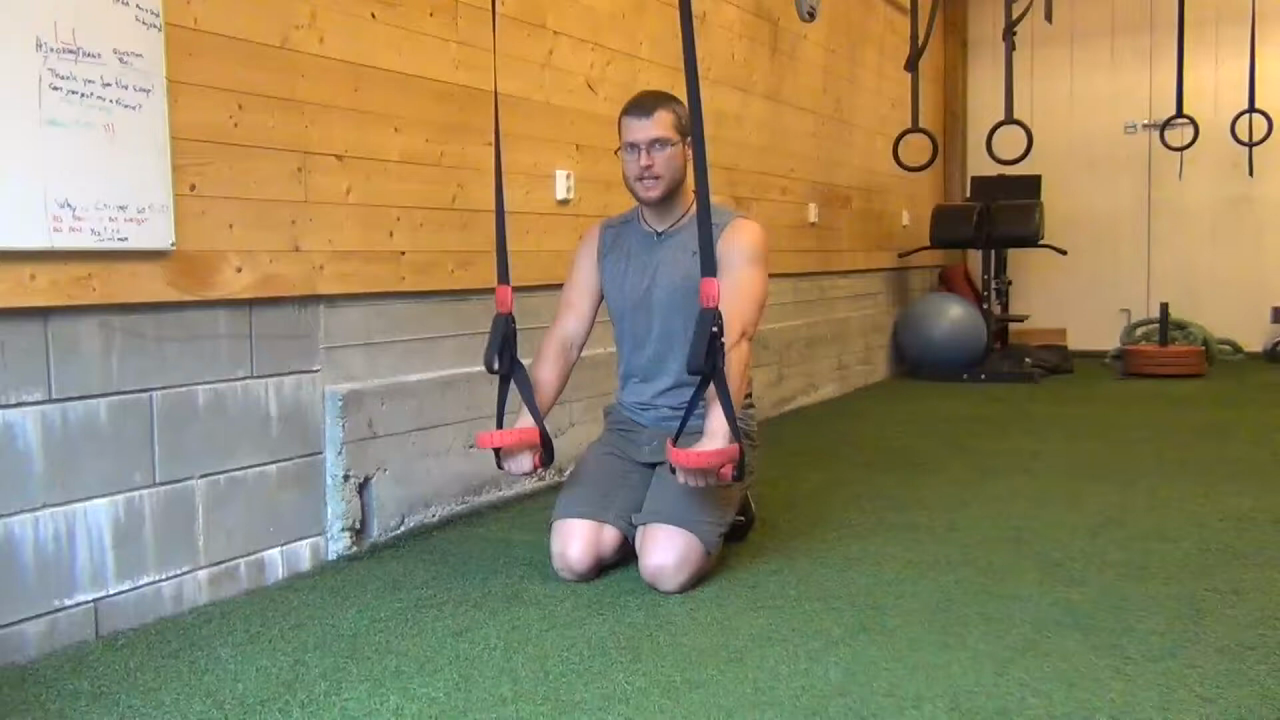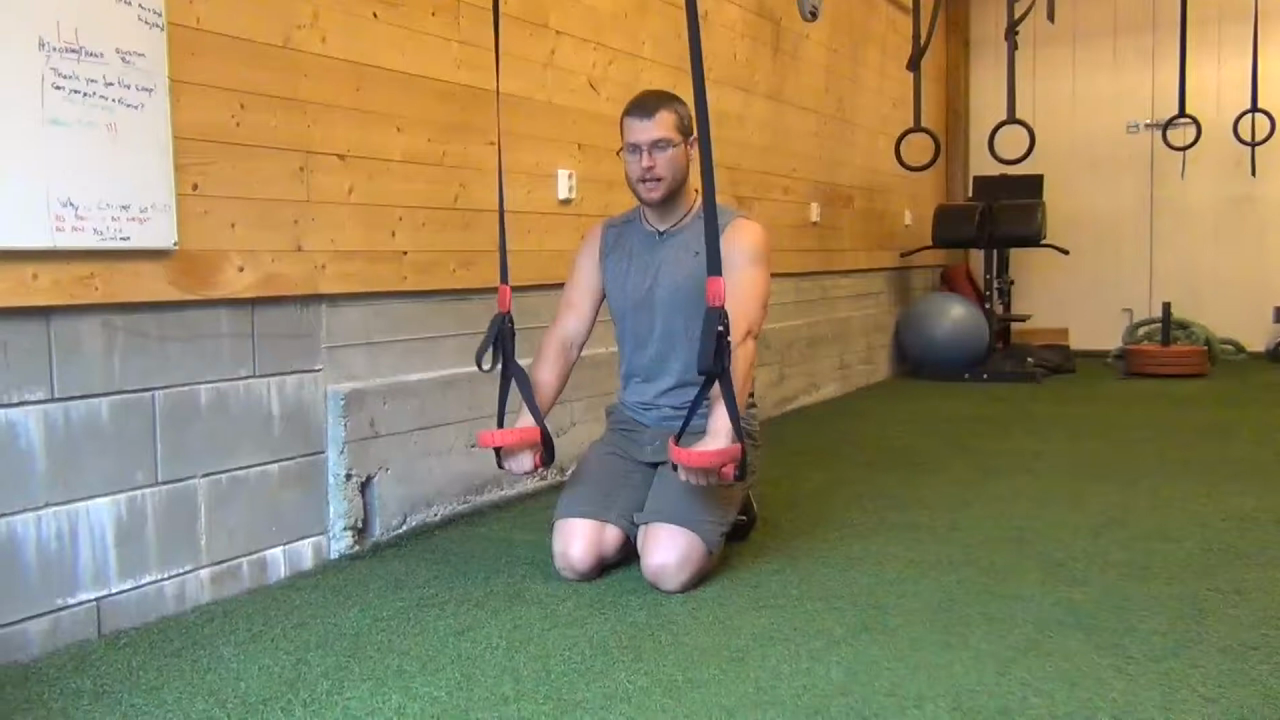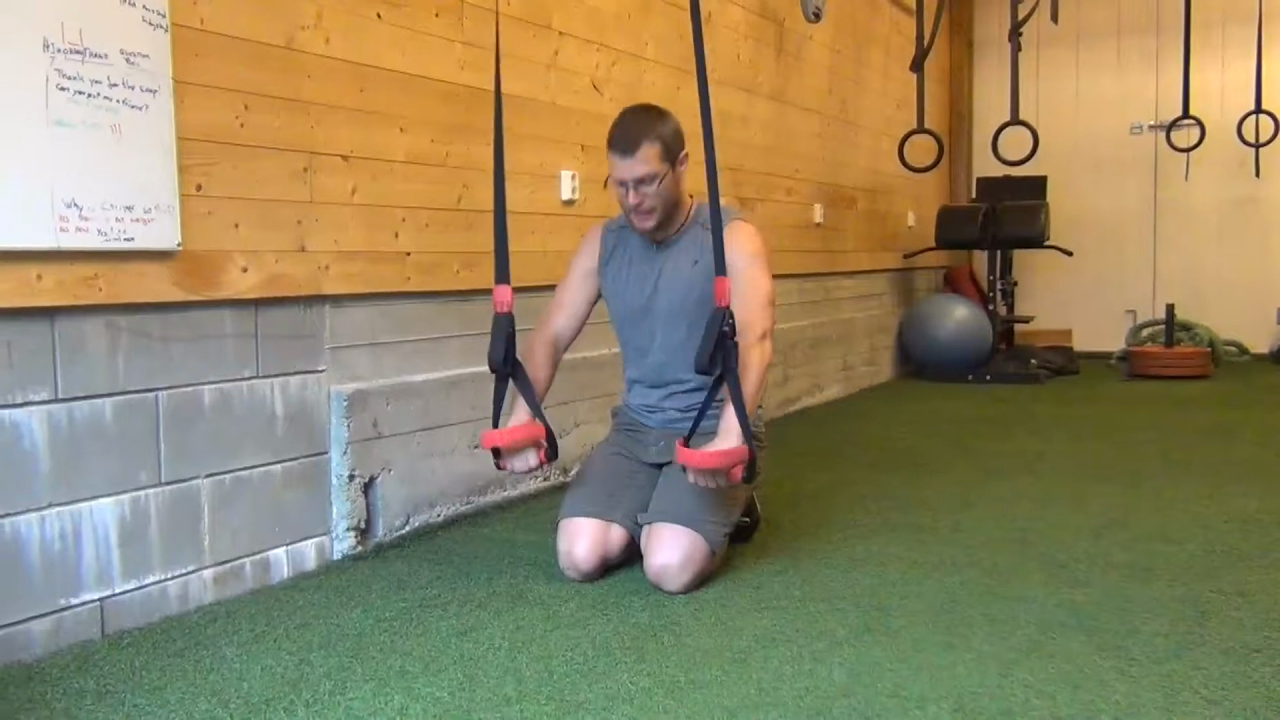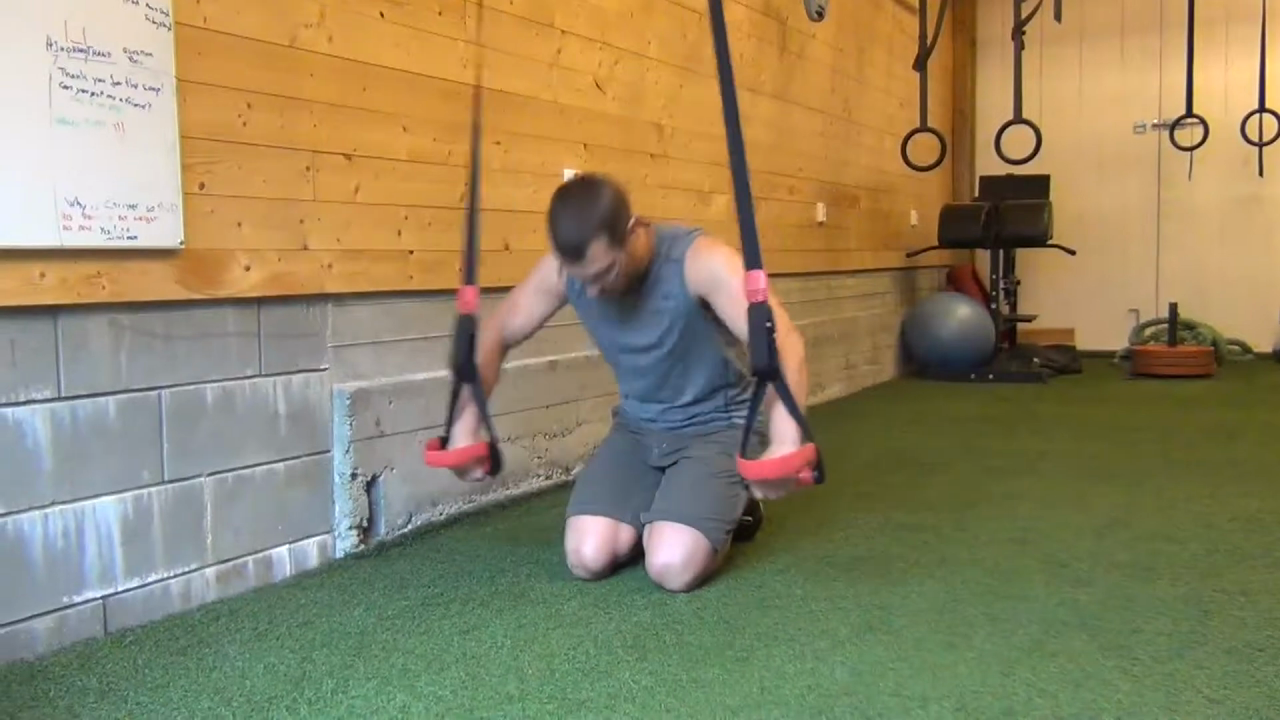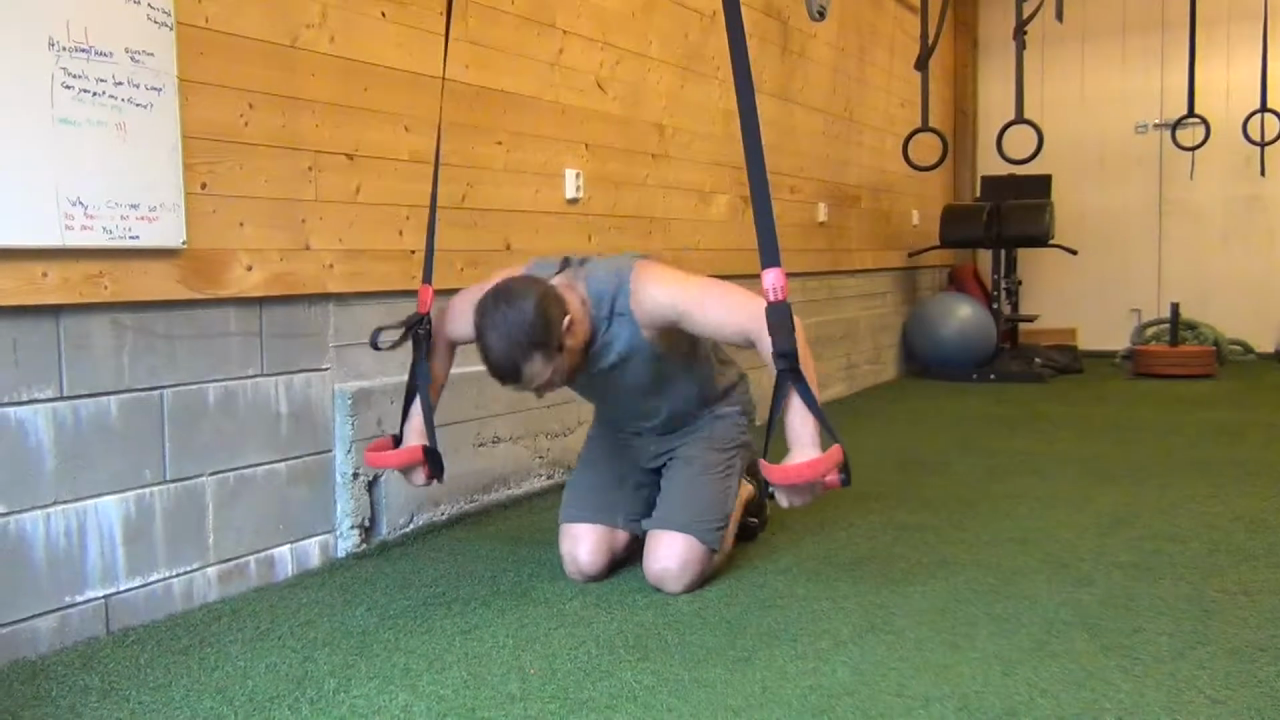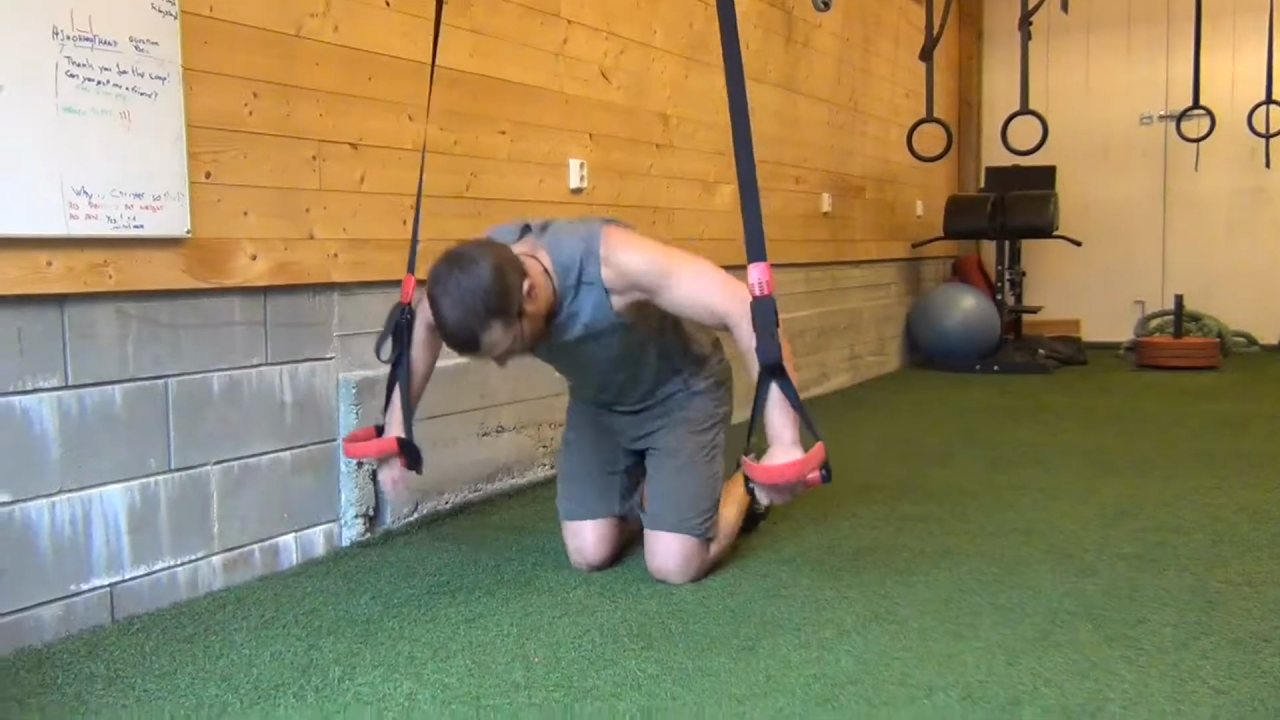
dt=0.2s
person 1, frame 1
left shoulder: (735, 236)
right shoulder: (601, 241)
left elbow: (733, 340)
right elbow: (565, 338)
left wrist: (718, 433)
right wrist: (527, 422)
left hip: (707, 429)
right hip: (628, 426)
left knee: (665, 568)
right knee: (572, 557)
left ankle: (722, 503)
right ankle: (650, 515)
person 1, frame 2
left shoulder: (736, 236)
right shoulder: (604, 240)
left elbow: (740, 337)
right elbow: (565, 338)
left wrist: (721, 431)
right wrist: (528, 420)
left hip: (708, 428)
right hip: (631, 426)
left knee: (668, 567)
right knee: (575, 557)
left ankle: (726, 500)
right ankle: (653, 514)
person 1, frame 3
left shoulder: (731, 239)
right shoulder: (604, 241)
left elbow: (754, 335)
right elbow: (551, 335)
left wrist: (731, 434)
right wrist: (520, 418)
left hip: (712, 430)
right hip: (637, 428)
left knee: (671, 568)
right knee: (580, 558)
left ankle: (732, 500)
right ankle: (660, 508)
person 1, frame 4
left shoulder: (696, 258)
right shoulder: (566, 268)
left elbow: (777, 336)
right elbow: (495, 334)
left wrist: (786, 438)
right wrist: (469, 420)
left hip: (717, 429)
right hip: (639, 429)
left knee: (672, 566)
right knee: (587, 557)
left ankle: (735, 500)
right ankle: (667, 497)
person 1, frame 5
left shoulder: (639, 294)
right shoulder: (511, 296)
right elbow: (442, 330)
left wrist: (804, 444)
right wrist: (417, 425)
left hip: (705, 420)
right hip: (620, 425)
left knee: (672, 571)
right knee: (584, 561)
left ankle: (742, 492)
right ankle: (657, 507)
person 1, frame 6
left shoulder: (614, 260)
right shoulder: (484, 267)
left elbow: (749, 308)
right elbow: (424, 323)
left wrist: (782, 439)
right wrist: (397, 421)
left hip: (681, 395)
right hip: (598, 400)
left knee: (671, 565)
right knee: (589, 554)
left ankle: (743, 483)
right ankle: (653, 492)
